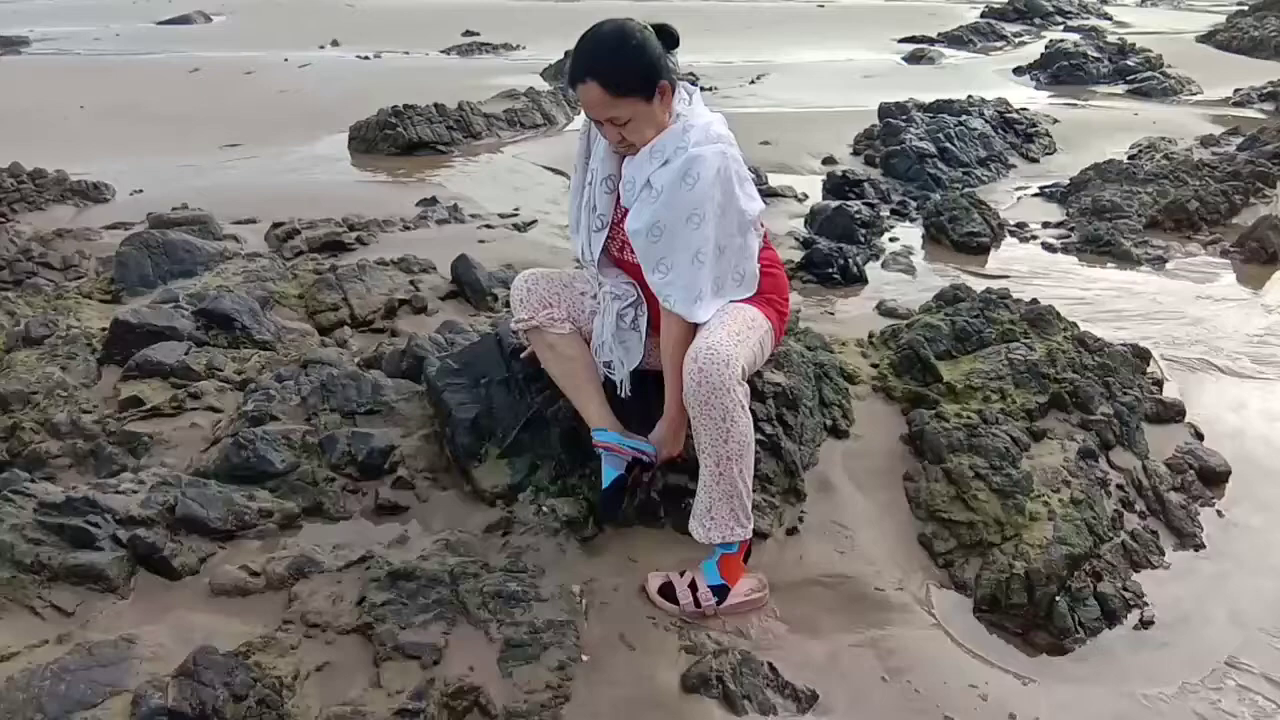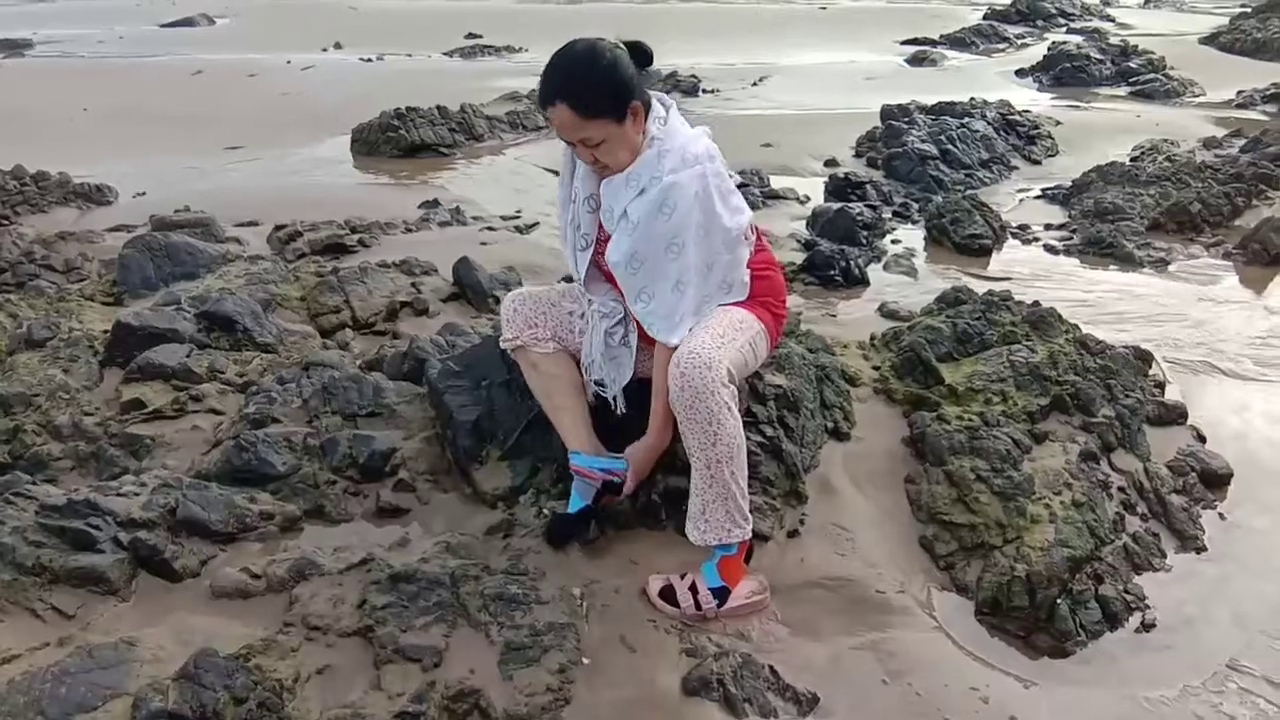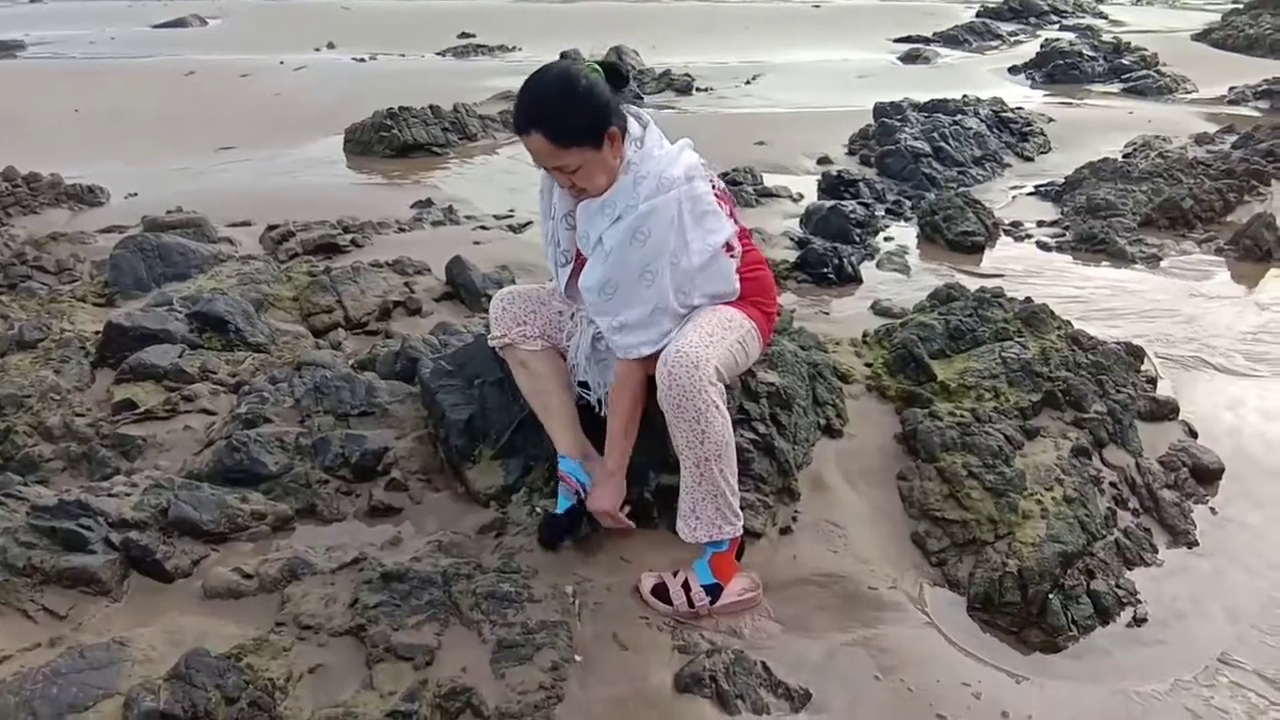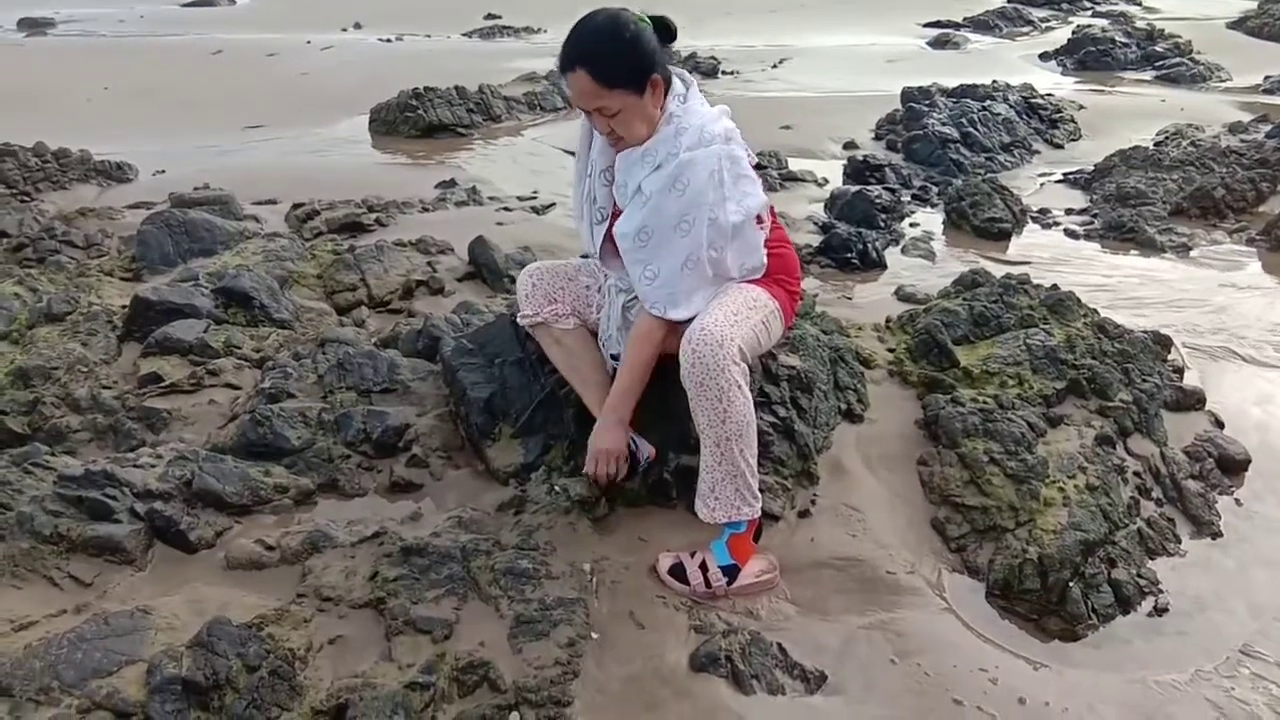
dt=0.5s
person 1, frame 1
left shoulder: (701, 161)
right shoulder: (609, 132)
left elbow: (684, 300)
right elbow: (600, 236)
left wrist: (673, 420)
right wrist: (568, 324)
left hip: (732, 296)
right hip: (640, 289)
left knee: (710, 363)
right knee: (532, 293)
left ankle: (731, 556)
right ankle: (614, 443)
person 1, frame 2
left shoulder: (682, 180)
right shoulder: (596, 146)
left elbow: (673, 321)
right elbow: (592, 251)
left wrist: (656, 437)
right wrist: (565, 338)
left hip: (731, 300)
right hip: (637, 300)
left knee: (696, 367)
right knee: (522, 313)
left ankle: (731, 558)
right ankle: (590, 464)
person 1, frame 3
left shoulder: (659, 200)
right shoulder: (581, 160)
left elbow: (633, 348)
right elbow: (580, 268)
left wrist: (613, 474)
left hip: (725, 301)
right hip: (625, 302)
left knee: (683, 366)
right knee: (511, 310)
left ankle: (722, 556)
right ankle: (576, 465)
person 1, frame 4
left shoulder: (698, 157)
right shoulder: (614, 121)
left elbow: (663, 306)
right elbow: (613, 234)
left wrist: (612, 421)
left hip: (746, 277)
right hip: (650, 272)
left knee: (707, 343)
right knee: (539, 287)
left ankle: (740, 536)
right ankle: (628, 446)
